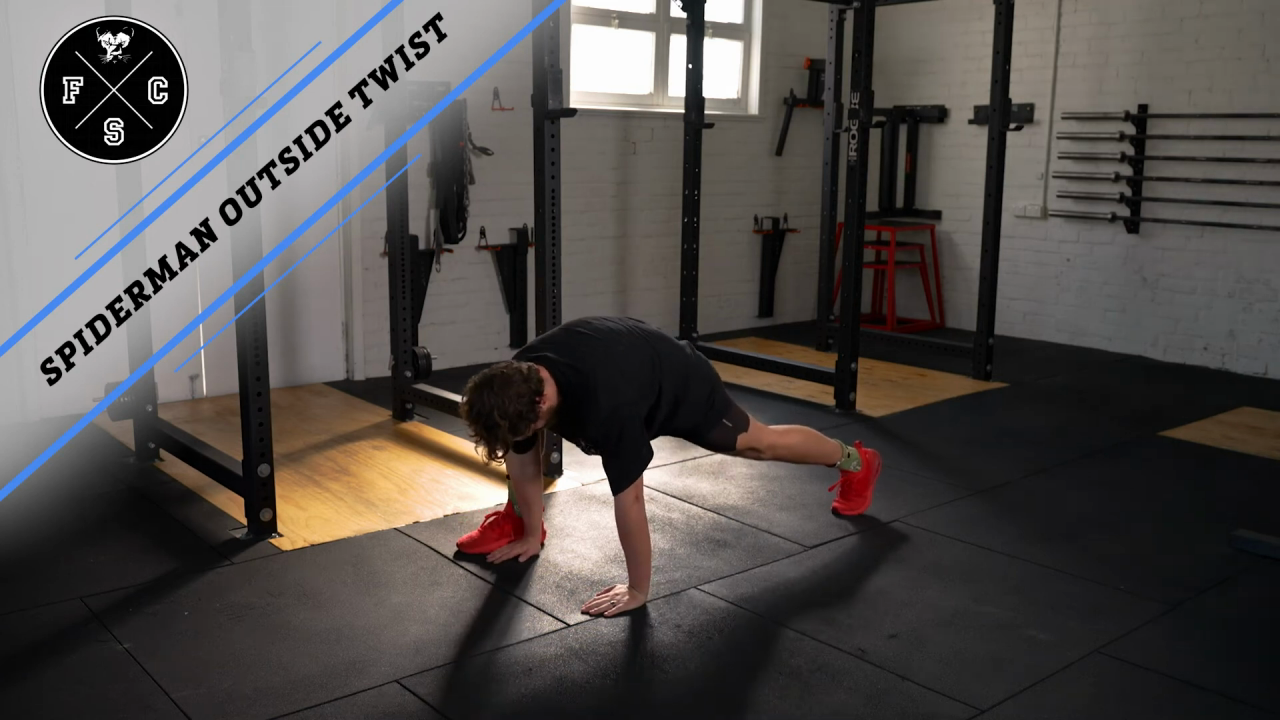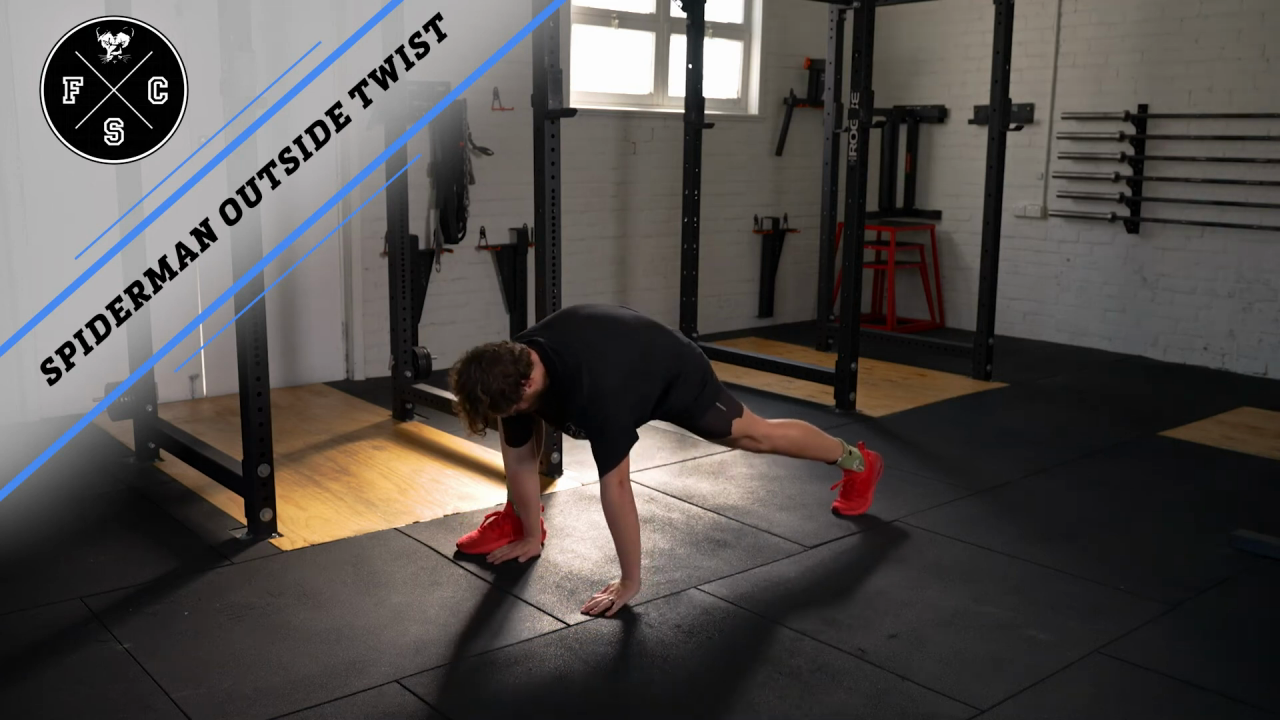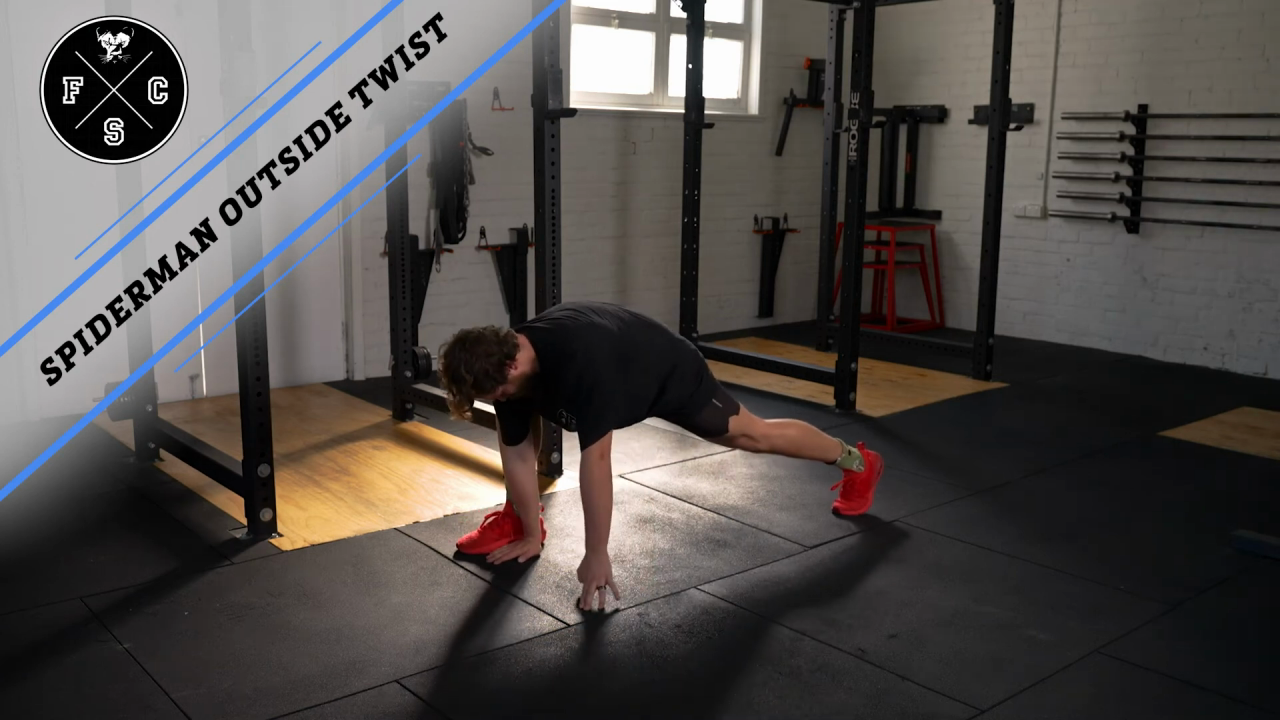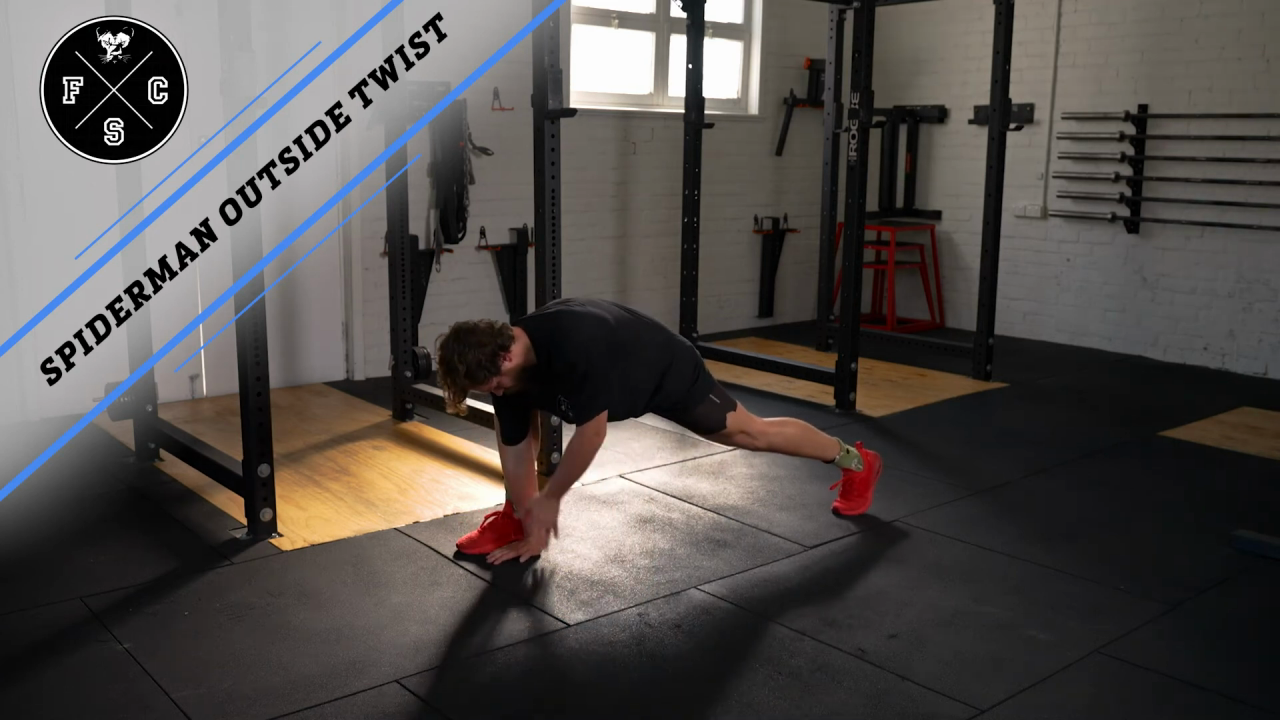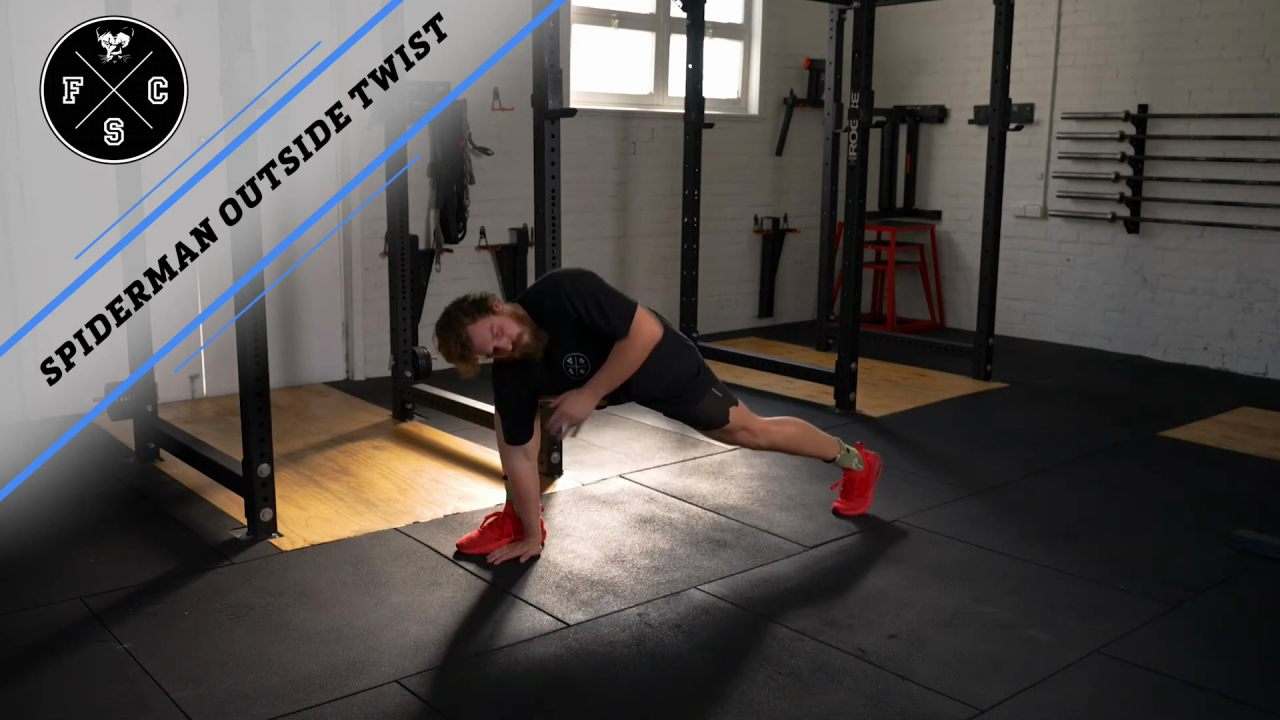
dt=0.5s
person 1, frame 1
left shoulder: (604, 405)
right shoulder: (517, 383)
left elbow: (628, 500)
right elbow: (523, 462)
left wrist: (638, 589)
right wrist: (530, 534)
left hip: (682, 385)
right hip: (628, 356)
left knee: (759, 443)
left ankle: (855, 461)
right ankle: (515, 519)
person 1, frame 2
left shoulder: (591, 384)
right shoulder: (513, 369)
left elbow: (615, 484)
right elbow: (520, 455)
left wrist: (631, 578)
right wrist: (530, 534)
left hip: (675, 374)
right hip: (624, 361)
left knee: (752, 435)
right knee: (519, 433)
left ankle: (855, 460)
right ankle: (514, 519)
person 1, frame 3
left shoulder: (581, 362)
right shoulder: (507, 361)
left elbow: (596, 461)
right elbow: (517, 453)
left wrist: (597, 555)
right wrist: (530, 534)
left hip: (671, 373)
right hip: (625, 371)
left knee: (751, 434)
right knee: (523, 427)
left ankle: (856, 461)
right ankle: (514, 519)
person 1, frame 4
left shoulder: (575, 343)
right shoulder: (504, 367)
left elbow: (591, 435)
right elbow: (516, 450)
left wrist: (550, 500)
right wrist: (528, 533)
left hip: (671, 373)
right hip: (621, 377)
left knee: (750, 432)
right knee: (518, 422)
left ankle: (853, 460)
right ankle: (514, 514)
person 1, frame 5
left shoulder: (566, 292)
right shoulder: (509, 368)
left elbow: (647, 330)
right elbow: (520, 451)
left wrist: (589, 394)
right wrist: (530, 535)
left hip: (667, 367)
left knee: (751, 431)
right knee: (514, 418)
left ankle: (853, 459)
right ankle: (515, 516)
